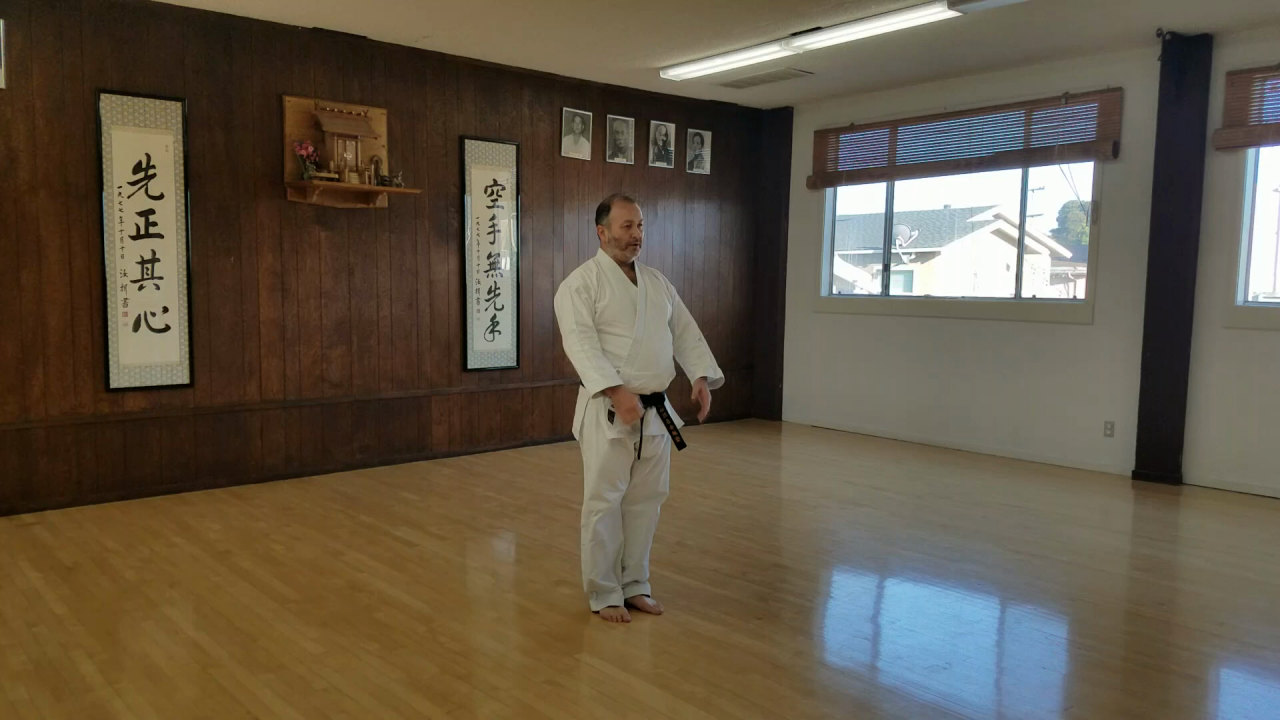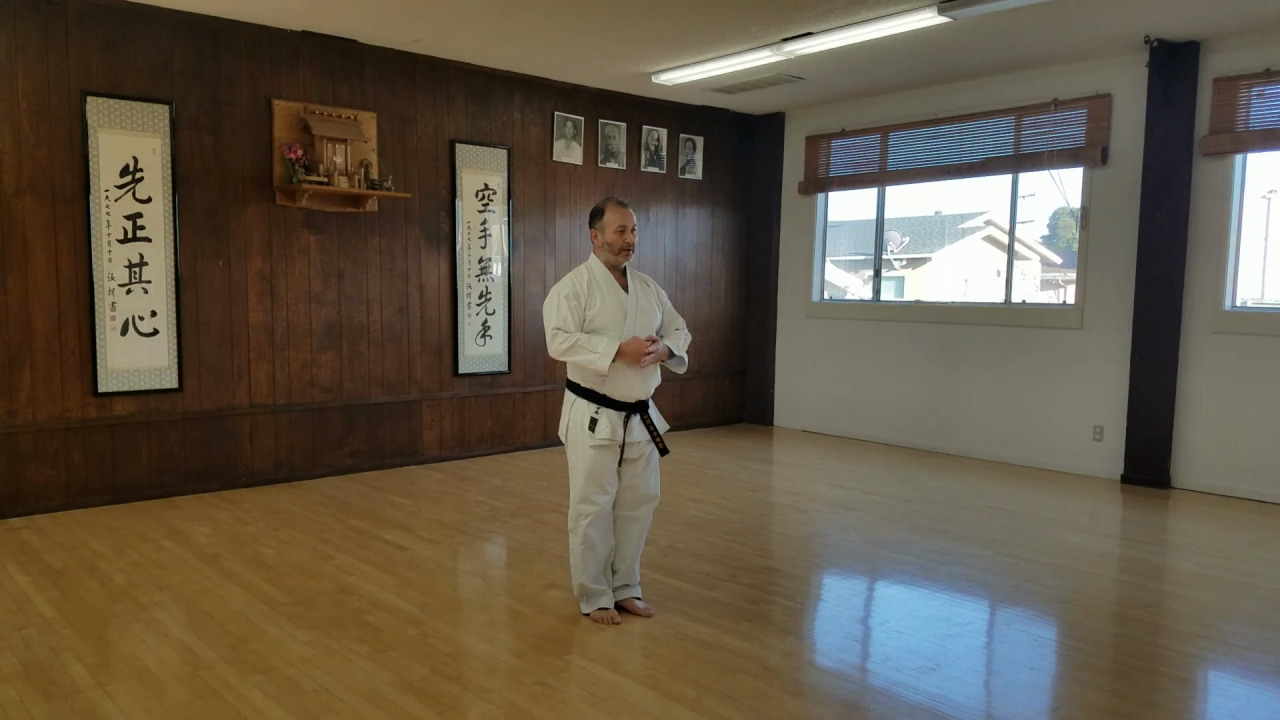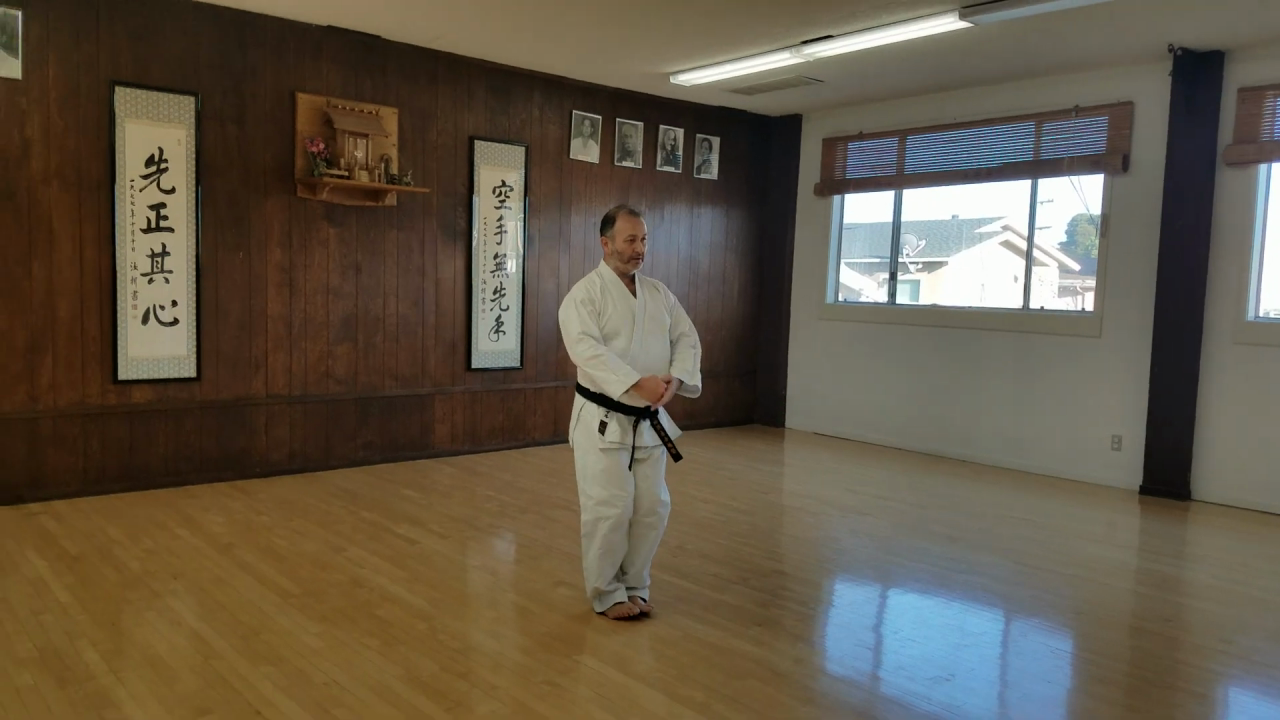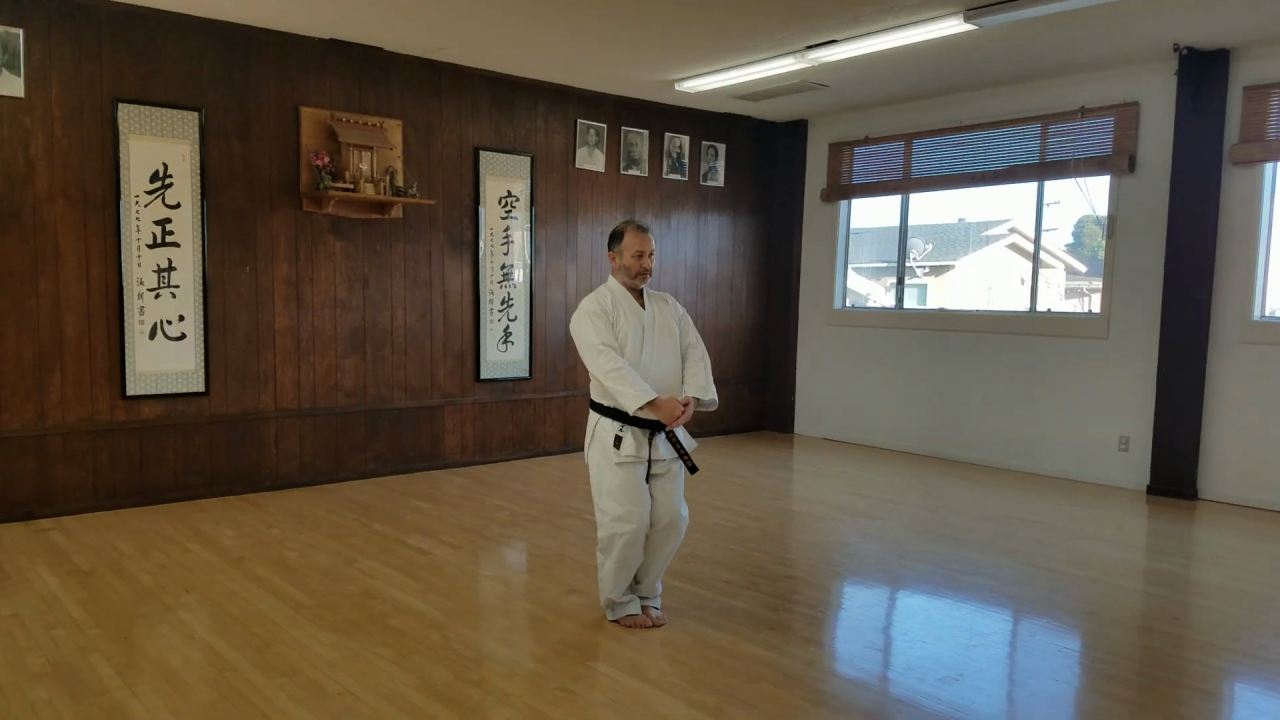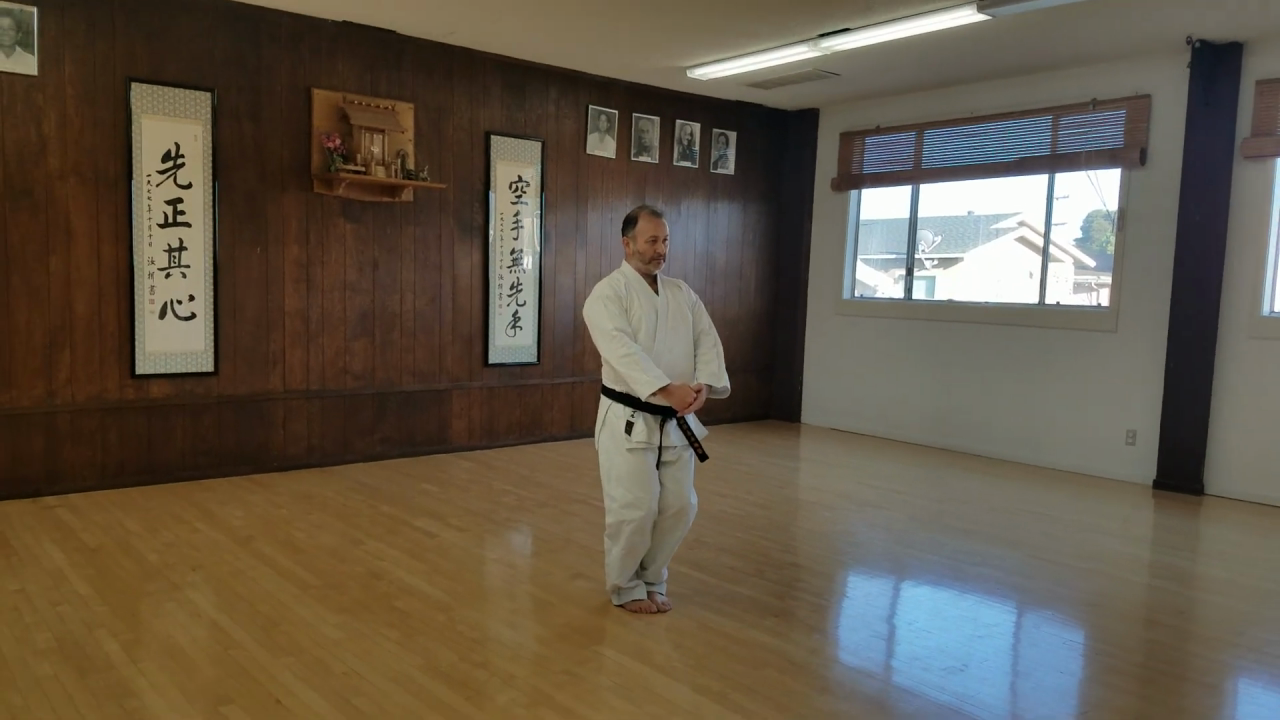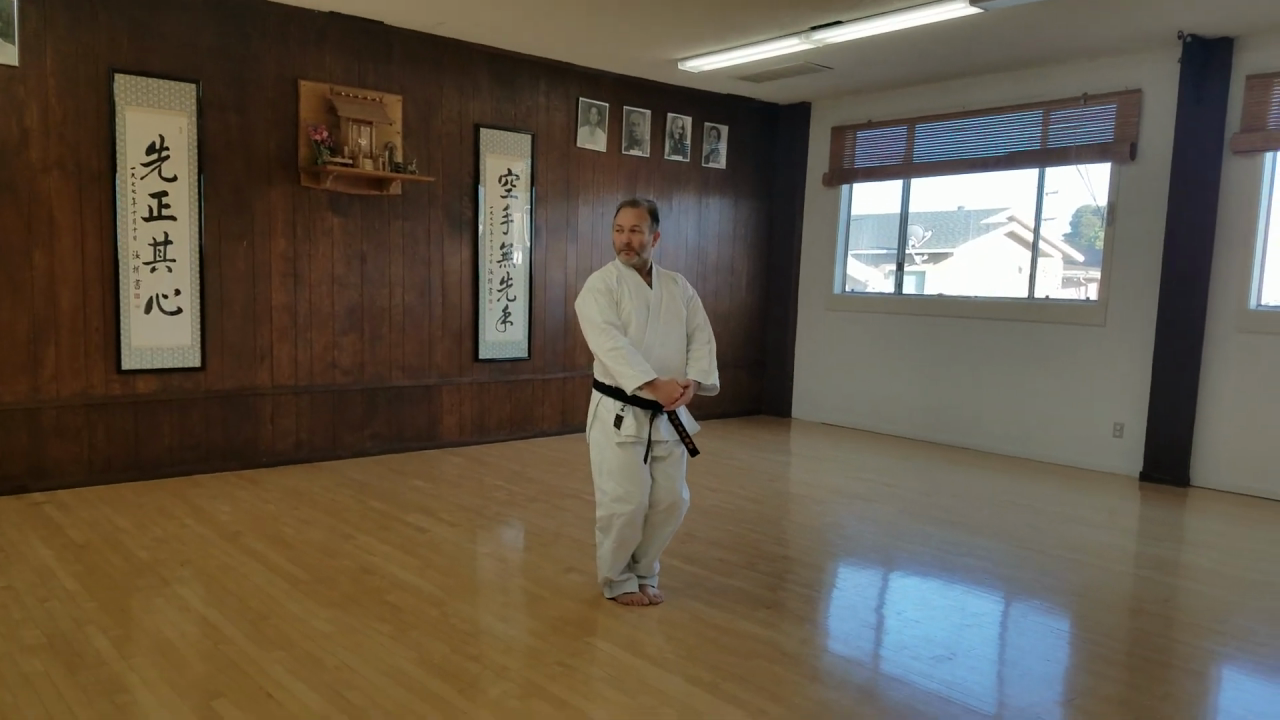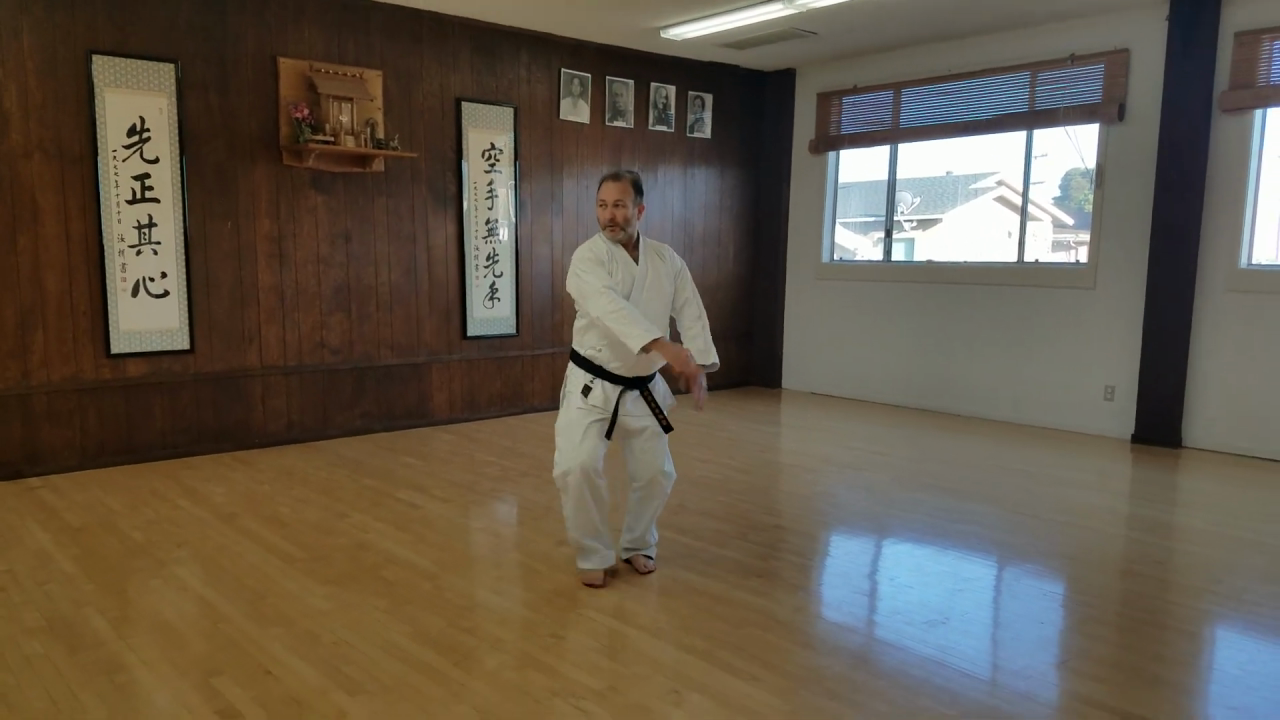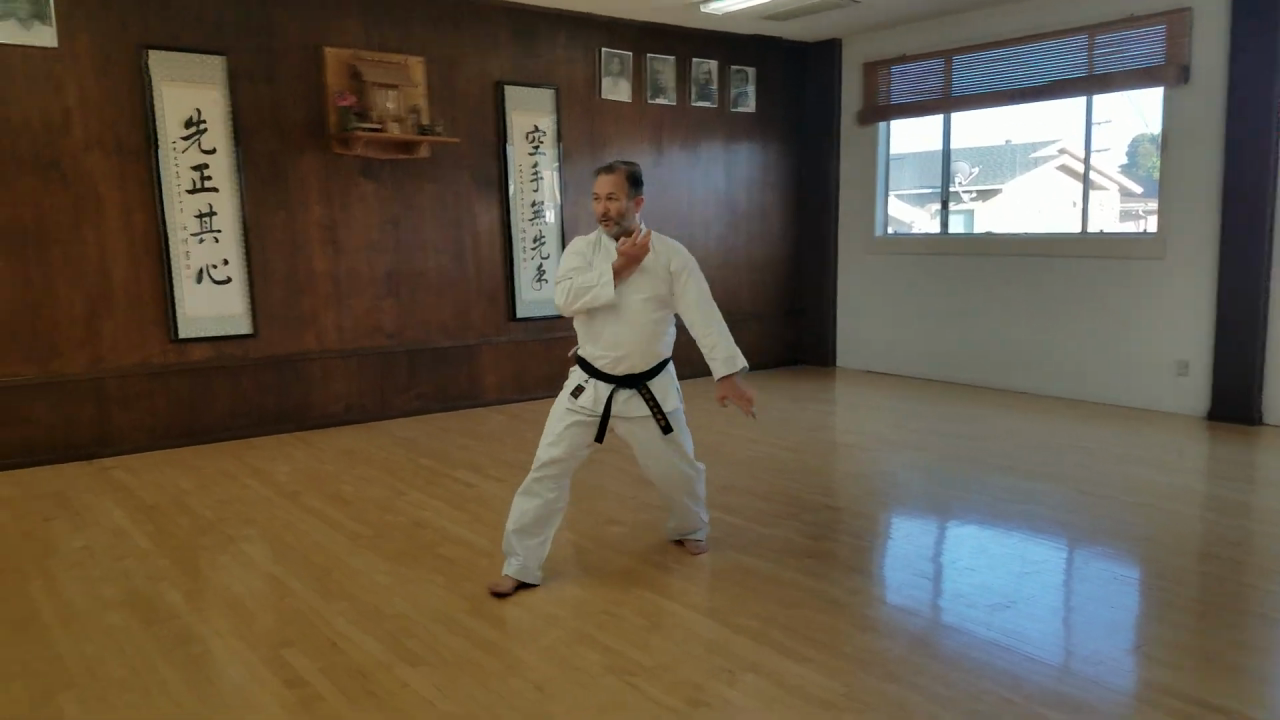
dt=0.4s
person 1, frame 1
left shoulder: (656, 281)
right shoulder: (583, 282)
left elbow: (685, 331)
right elbow: (580, 342)
left wrist: (702, 376)
right wrist: (616, 390)
left hip: (655, 411)
right hip: (609, 411)
left knee: (646, 500)
right knee: (604, 502)
left ankle: (634, 584)
right ankle: (604, 594)
person 1, frame 2
left shoulder: (648, 287)
right shoulder: (574, 285)
left elbow: (679, 330)
right elbow: (560, 340)
left wrist: (663, 347)
right wrist: (619, 349)
left hip: (639, 416)
right hip: (593, 416)
left knee: (638, 502)
right knee: (592, 507)
left ankle: (625, 587)
right ankle: (595, 596)
person 1, frame 3
left shoulder: (660, 293)
right shoulder: (585, 294)
left elbow: (687, 340)
right elbow: (587, 350)
left wrist: (675, 378)
right wrist: (639, 382)
left hip: (649, 421)
right hip: (602, 420)
left knee: (652, 507)
right knee: (609, 508)
left ankle: (634, 585)
right ankle: (606, 593)
person 1, frame 4
left shoulder: (669, 307)
right shoulder: (594, 308)
left elbow: (695, 356)
right elbow: (608, 364)
left wrist: (691, 397)
right wrist: (655, 403)
left hip: (665, 435)
right hip: (618, 434)
left knee: (670, 520)
right knee: (626, 523)
left ankle: (646, 595)
right ankle: (620, 603)
person 1, frame 5
left shoulder: (681, 293)
right shoulder: (607, 294)
left elbow: (707, 343)
right elbow: (622, 350)
left wrist: (704, 384)
right wrist: (669, 388)
left hip: (676, 421)
right hip: (628, 420)
left knee: (678, 507)
right knee: (633, 510)
left ankle: (652, 580)
right ankle: (625, 587)
person 1, frame 6
left shoulder: (679, 287)
right shoulder: (601, 285)
left elbow: (702, 339)
right elbow: (609, 343)
left wrist: (693, 381)
right wrist: (654, 384)
left hip: (668, 415)
right hip: (619, 413)
left knee: (670, 501)
right knee: (624, 504)
left ankle: (643, 574)
right ankle: (618, 581)
person 1, frame 7
left shoulder: (666, 258)
right shoulder: (588, 257)
left elbow: (690, 317)
right elbow: (608, 307)
left wrist: (697, 366)
right wrist: (663, 346)
left hip: (644, 388)
right hip: (591, 384)
left knee: (655, 472)
right knee: (577, 467)
left ankle: (637, 544)
right ankle: (594, 554)
person 1, frame 8
left shoulder: (671, 253)
right shoulder: (582, 247)
left elbow: (704, 317)
right elbow: (567, 299)
left wrist: (729, 373)
right wrist: (617, 269)
left hip: (648, 387)
right hip: (589, 384)
left knee: (676, 468)
right knee: (549, 468)
left ankle: (688, 527)
right ankle: (521, 566)
